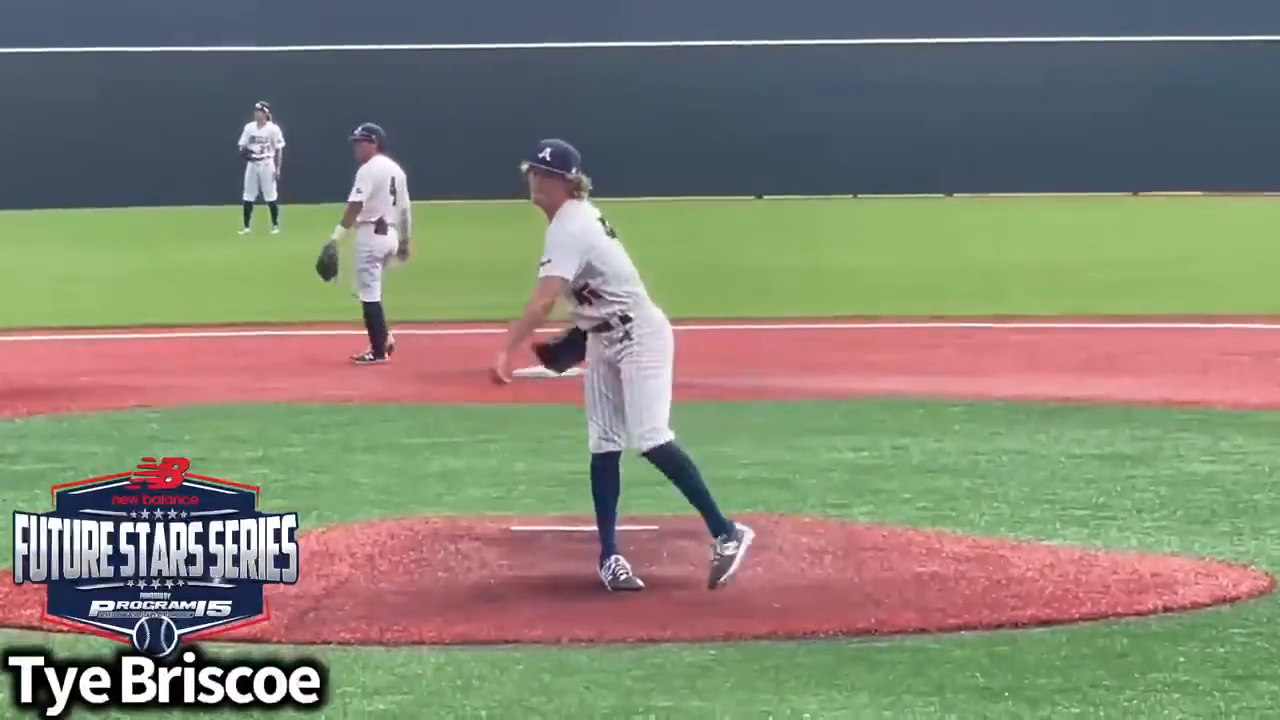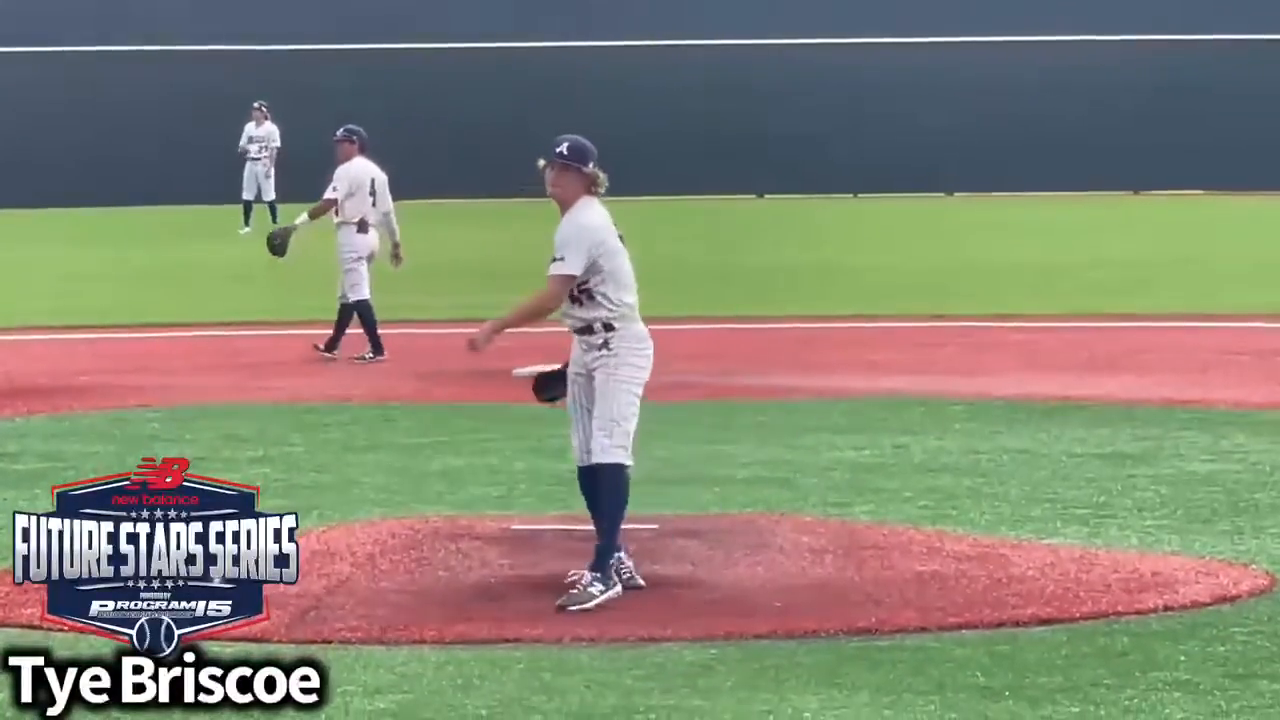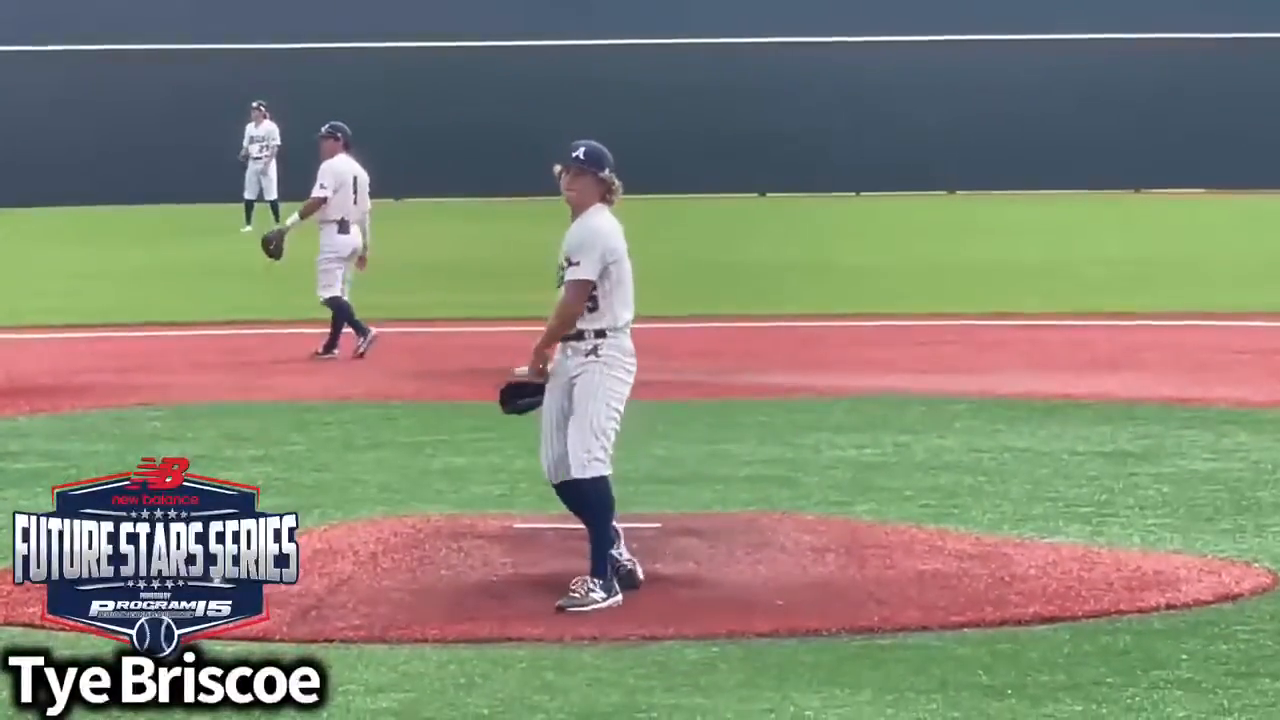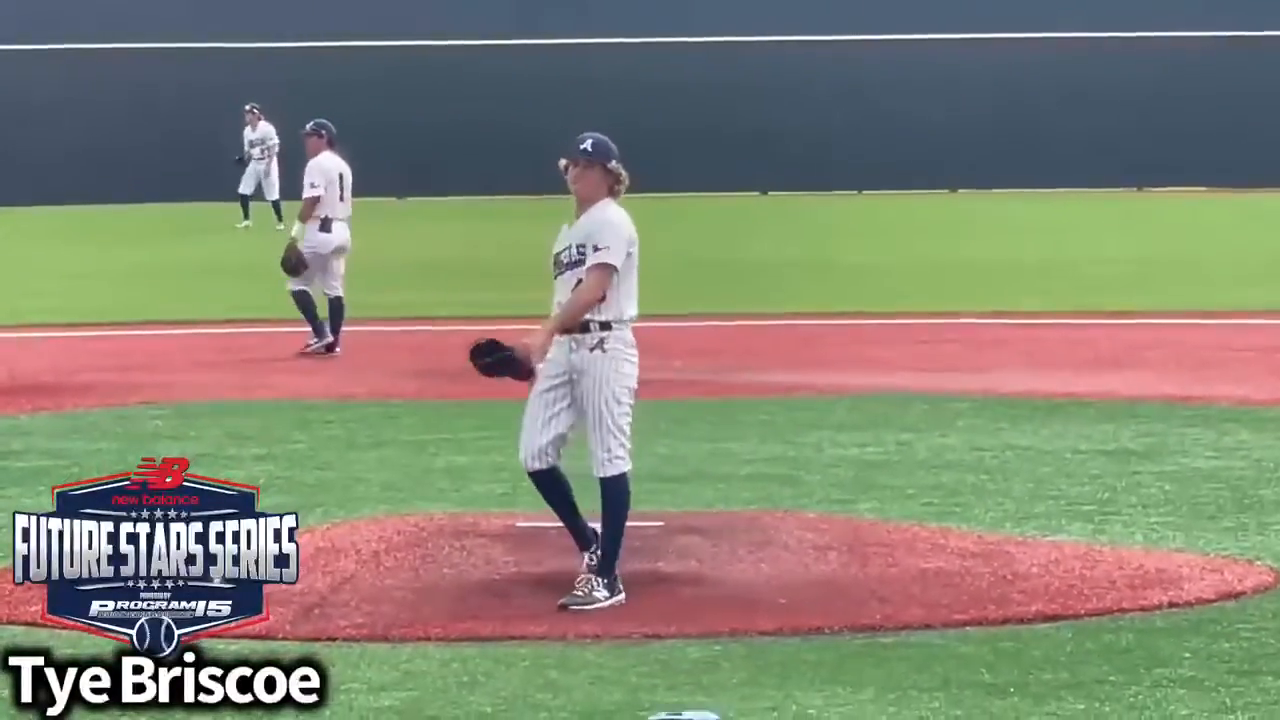
dt=0.2s
person 1, frame 1
left shoulder: (570, 227)
right shoulder: (580, 215)
left elbow: (545, 297)
left wrist: (506, 349)
right wrist: (579, 335)
left hip: (640, 337)
right hip: (603, 340)
left knee: (649, 438)
right knee: (603, 447)
left ankle: (727, 533)
right ankle: (609, 557)
person 1, frame 2
left shoulder: (582, 224)
right shoulder: (582, 219)
left elbow: (552, 298)
left wrist: (492, 328)
right wrist: (573, 353)
left hip: (620, 348)
right hip: (587, 348)
left knee: (609, 453)
right knee: (588, 458)
left ankle: (602, 572)
right ankle: (613, 557)
person 1, frame 3
left shoulder: (595, 229)
right shoulder: (581, 230)
left elbow: (573, 305)
left wrist: (540, 348)
right wrist: (551, 355)
left hip: (602, 358)
right hip: (571, 356)
left knee: (586, 464)
right knee: (559, 469)
left ankle: (603, 578)
right ankle: (611, 546)
person 1, frame 4
left shoulder: (612, 222)
right shoulder: (570, 230)
left elbow: (595, 289)
left wrist: (545, 332)
right wrist: (546, 343)
left hip: (606, 349)
right hip: (564, 349)
left knee: (609, 460)
right knee: (535, 455)
left ankle: (607, 577)
right ankle: (589, 542)
person 2, frame 1
left shoulder: (369, 169)
right shoulder: (396, 170)
left elbow: (355, 207)
right elbow: (404, 209)
left wrist: (335, 237)
right wrist: (405, 240)
left hip: (371, 236)
right hip: (390, 235)
left knee: (369, 293)
right knee: (368, 289)
left ankle: (378, 350)
right ankle: (382, 339)
person 2, frame 2
left shoulder: (347, 170)
right shoulder: (378, 173)
left elbow: (328, 203)
right elbow: (388, 212)
left wrist: (298, 223)
right wrist: (396, 243)
left hip: (353, 235)
right hip: (370, 235)
left knee: (358, 294)
right knee: (347, 293)
left ankle: (377, 349)
right ankle: (333, 344)
person 2, frame 3
left shoulder: (331, 166)
right shoulder: (360, 170)
left elbow: (317, 202)
right elbow: (365, 211)
left wrist: (289, 223)
right wrist: (365, 246)
left hip: (335, 234)
right hip: (353, 234)
left knee: (329, 293)
right knee: (339, 292)
left ankle: (363, 332)
right ankle: (331, 345)
person 2, frame 4
left shoulder: (317, 164)
right shoulder: (343, 166)
left elbow: (311, 201)
left wrist: (295, 232)
left hip: (320, 231)
right hip: (341, 230)
left knee: (298, 284)
right knee: (334, 289)
left ankle: (321, 333)
right ankle: (332, 341)
